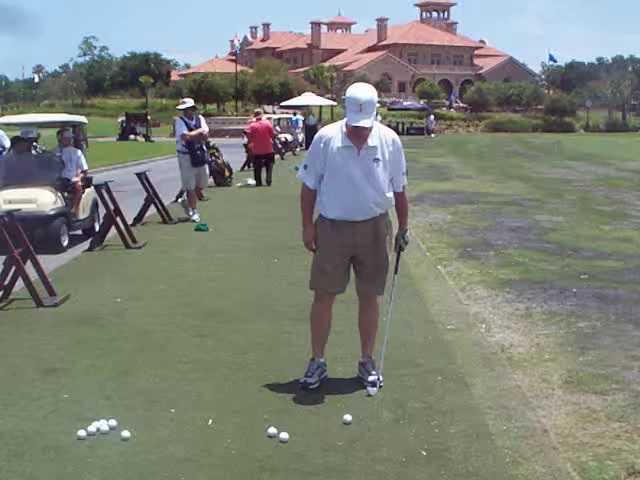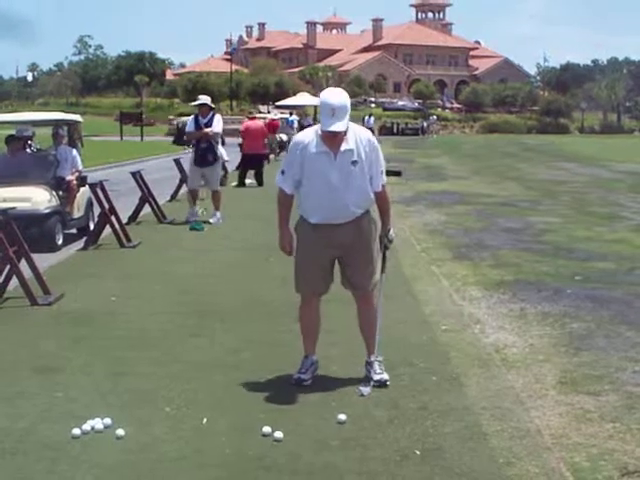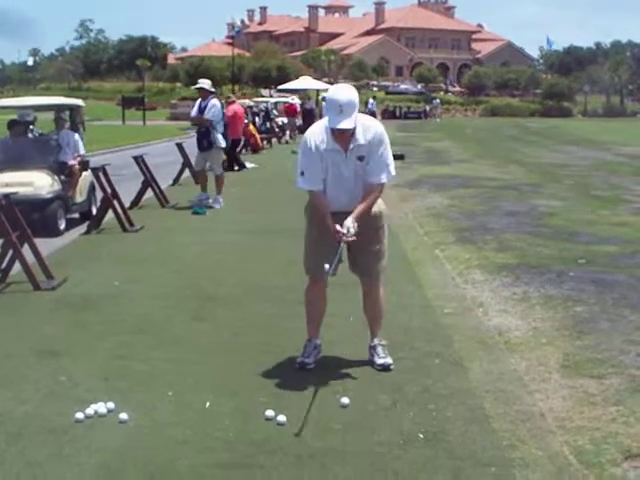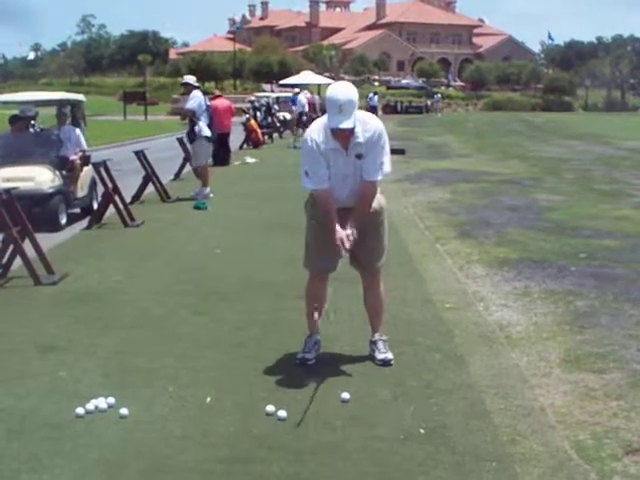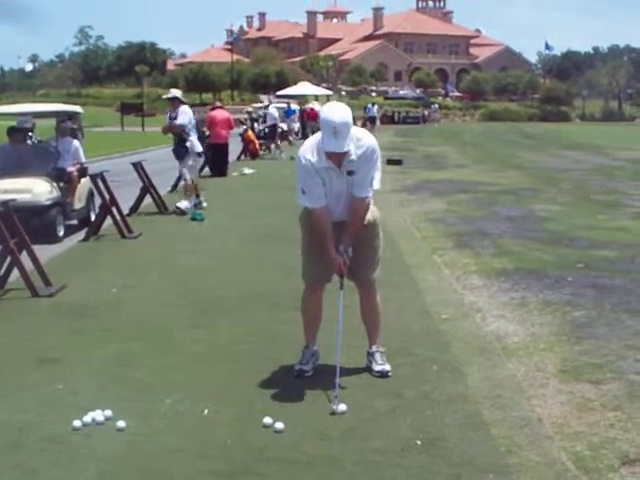
dt=1s
person 1, frame 1
left shoulder: (390, 140)
right shoulder: (325, 138)
left elbow: (399, 189)
right elbow: (309, 186)
left wrist: (403, 228)
right wrist: (307, 225)
left hip: (374, 228)
right hip: (332, 228)
left knee: (369, 297)
right knee: (323, 296)
left ankle: (367, 360)
right ankle: (317, 361)
person 1, frame 2
left shoulder: (366, 141)
right shoulder: (302, 143)
left elbow: (379, 188)
right elbow: (286, 190)
left wrist: (386, 226)
right wrist: (283, 229)
left hip: (358, 228)
right hip: (314, 230)
left knee: (365, 295)
right knee: (309, 297)
left ankle: (373, 359)
right ankle: (309, 359)
person 1, frame 3
left shoulder: (374, 132)
right shoulder: (313, 139)
left elbow: (377, 184)
right elbow: (314, 191)
left wrist: (354, 218)
right wrist: (331, 226)
left hip: (366, 212)
right hip: (325, 213)
left knee: (372, 280)
right knee: (317, 279)
left ankle: (376, 342)
right ankle: (312, 342)
person 1, frame 4
left shoulder: (374, 129)
right shoulder: (313, 137)
left elbow: (370, 184)
right elbow: (321, 190)
left wrist: (353, 225)
right wrist: (335, 228)
left hip: (365, 207)
right hip: (325, 208)
left knee: (372, 274)
right knee: (318, 274)
left ankle: (377, 338)
right ankle: (313, 337)
person 1, frame 5
left shoulder: (367, 145)
right shoulder: (308, 155)
left elbow: (361, 199)
right elbow: (318, 209)
left wrist: (346, 244)
right wrist: (331, 252)
left hip: (360, 220)
right hip: (319, 221)
left knee: (368, 285)
right knee: (313, 285)
left ankle: (375, 349)
right ankle: (310, 349)
person 2, frame 1
left shoulder: (200, 118)
right shoulder: (179, 121)
left elbow: (205, 135)
right elbow: (186, 137)
left wrist: (192, 135)
right wrist: (199, 131)
right hip: (186, 157)
left knee: (201, 184)
right knee: (190, 186)
left ankle: (186, 201)
right ankle: (195, 212)
person 2, frame 2
left shoulder: (216, 117)
right shoulder: (193, 119)
left elbow: (213, 135)
right elbow: (188, 135)
left wrist: (198, 133)
right wrist: (205, 131)
left hip: (212, 157)
right hip: (197, 156)
left knee: (215, 187)
right knee: (192, 186)
left ankle: (217, 214)
right ankle: (193, 209)
person 2, frame 3
left shoulder: (214, 103)
right shoulder: (199, 102)
left elbow: (206, 122)
right elbow: (192, 119)
left wrist: (198, 119)
right wrist: (202, 118)
left hip: (214, 141)
right hip: (203, 141)
left knee: (217, 171)
right knee: (199, 168)
left ankle: (218, 198)
right ankle: (204, 195)
person 2, frame 4
left shoulder: (196, 94)
right shoulder: (193, 96)
left elbow: (188, 112)
right elbow: (184, 116)
left wrist: (184, 113)
right wrist: (184, 114)
left hip: (202, 133)
right hip: (197, 133)
left knee: (201, 163)
right knee: (197, 163)
left ankle: (205, 189)
right ankle: (203, 188)
person 2, frame 5
left shoulder: (185, 109)
right shoulder: (171, 114)
left elbow: (178, 127)
right elbow: (165, 130)
left wrist: (169, 129)
right wrist: (167, 127)
left hip: (190, 147)
right hip: (181, 147)
left knee: (187, 174)
right knee: (190, 175)
left ankle: (187, 201)
right ankle: (198, 200)
